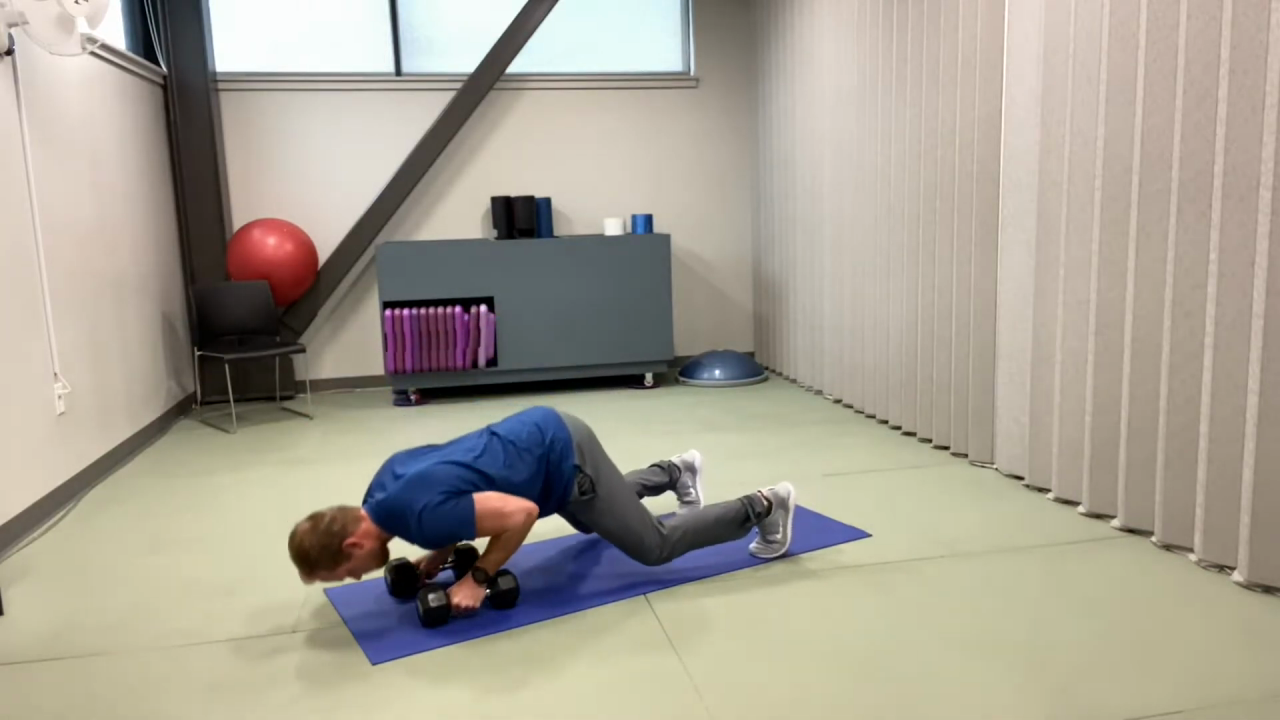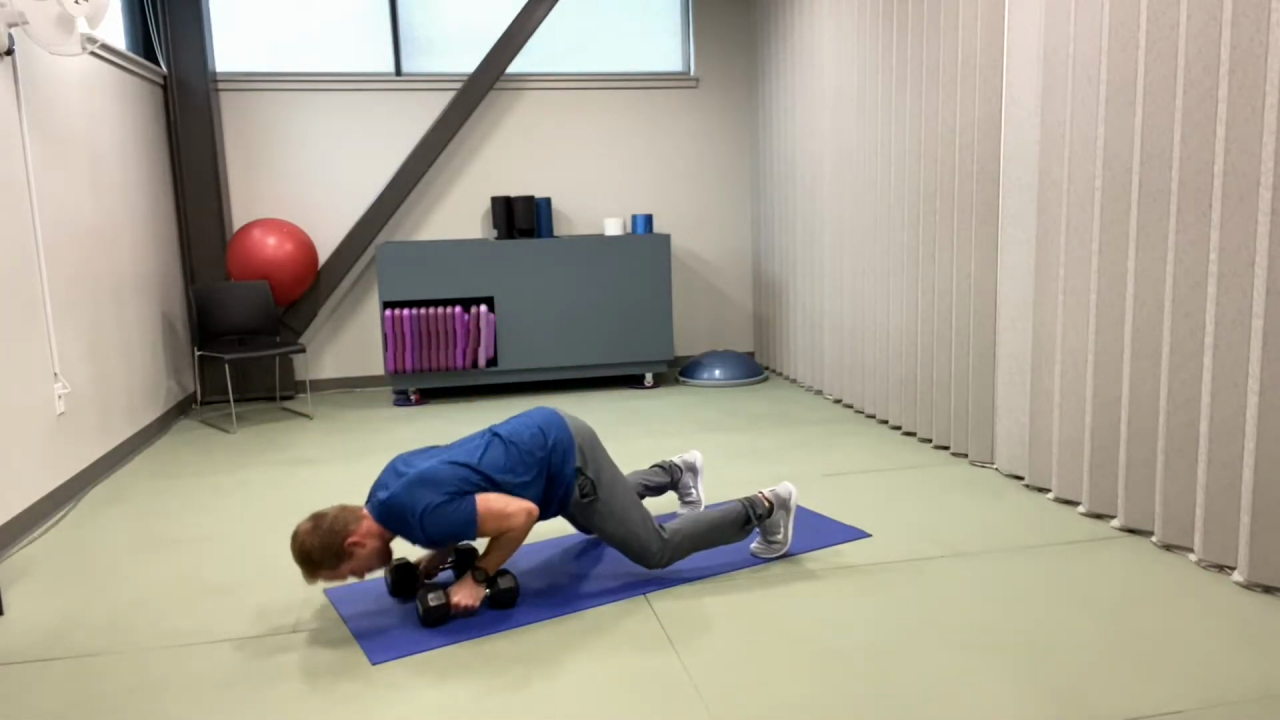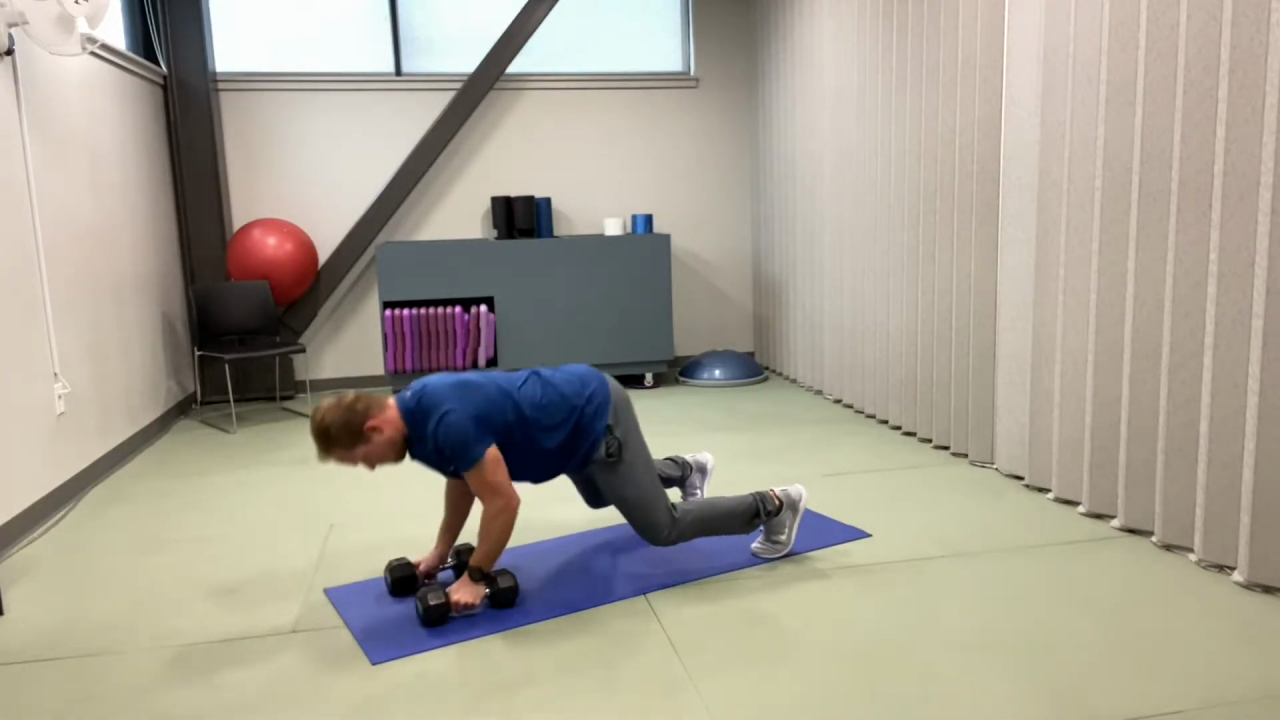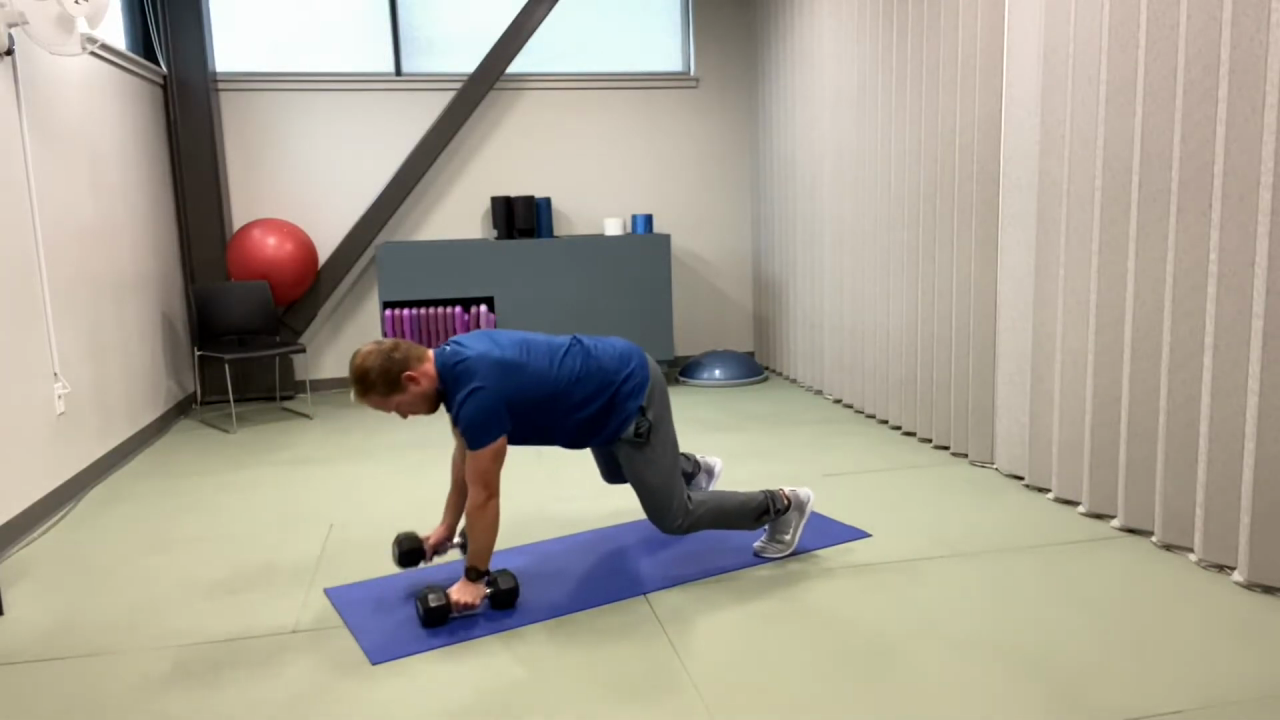
dt=0.3s
person 1, frame 1
left shoulder: (420, 516)
right shoulder: (385, 489)
left elbow: (522, 513)
left wrist: (478, 579)
right wrist: (437, 558)
left hip: (563, 455)
right hip: (543, 431)
left knee: (654, 545)
right knee: (597, 518)
left ankle: (764, 506)
right ankle: (678, 471)
person 1, frame 2
left shoulder: (423, 513)
right shoulder: (388, 491)
left elbow: (523, 514)
left wrist: (477, 578)
right wrist: (438, 556)
left hip: (565, 458)
right hip: (547, 433)
left knee: (654, 549)
right knee: (595, 518)
left ankle: (765, 506)
right ankle: (677, 472)
person 1, frame 3
left shoulder: (447, 422)
right shoulder: (415, 410)
left elbow: (502, 501)
right elbow: (462, 486)
left wrist: (476, 578)
right wrist: (438, 556)
left hip: (597, 416)
right hip: (577, 408)
left knee: (662, 527)
right knee: (601, 497)
left ankle: (774, 505)
right ankle: (686, 469)
person 1, frame 4
left shoulder: (477, 391)
right shoulder: (451, 361)
left elbow: (484, 495)
right elbow: (466, 453)
left wrist: (474, 577)
right wrist: (446, 528)
left hip: (630, 396)
right hip: (612, 379)
left knee: (673, 515)
right knee: (617, 473)
left ankle: (781, 505)
right ankle: (694, 468)
